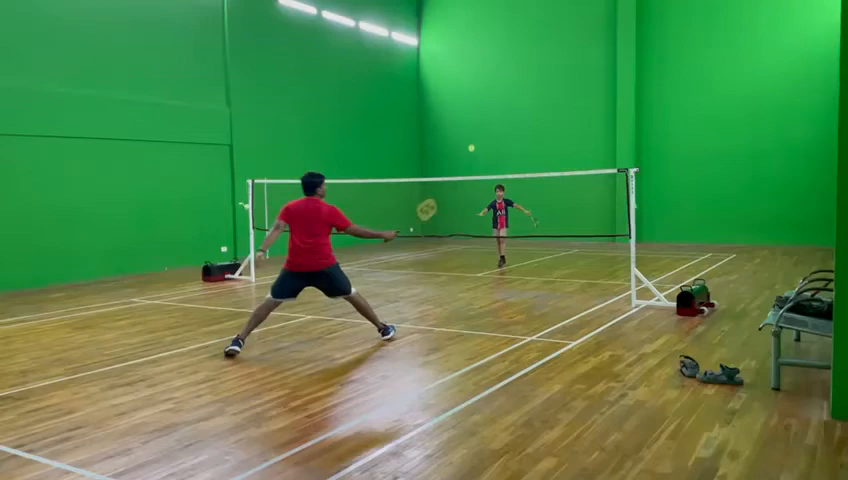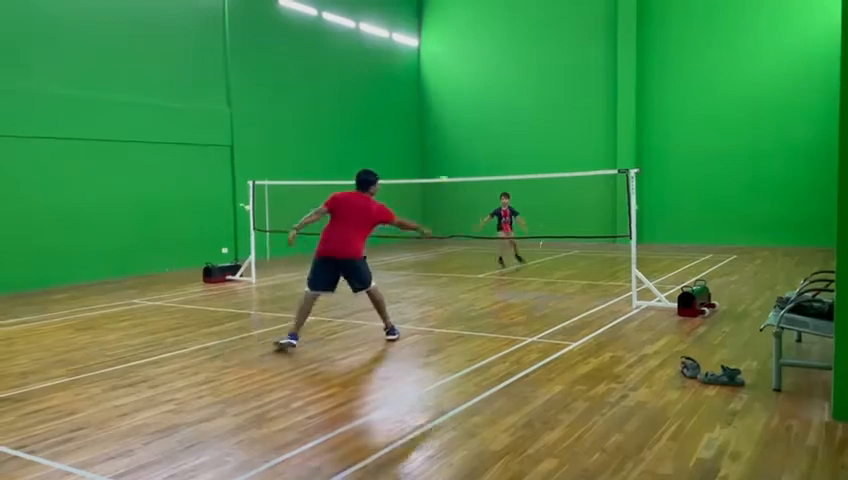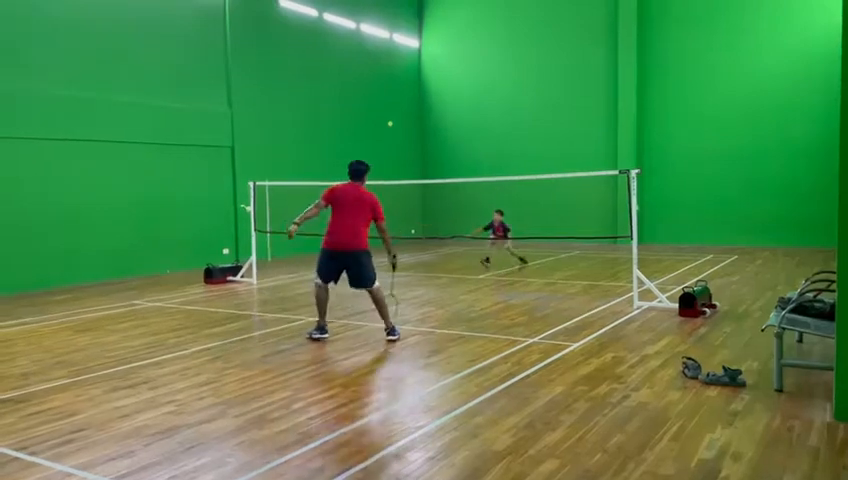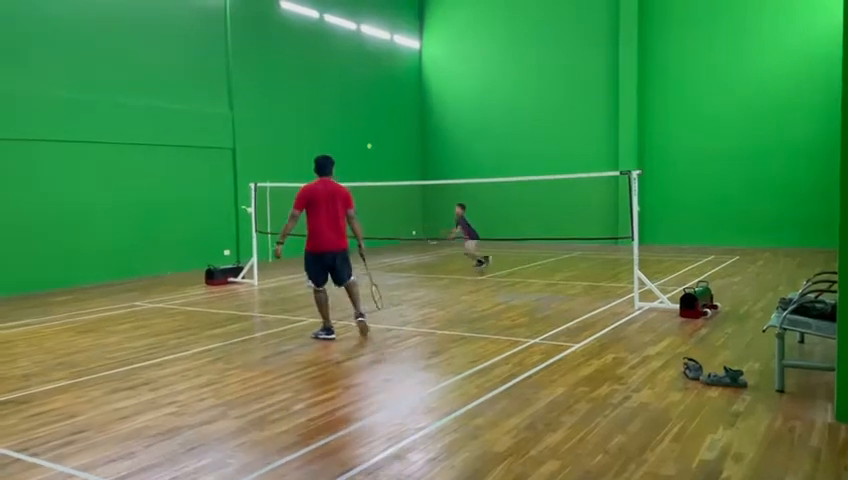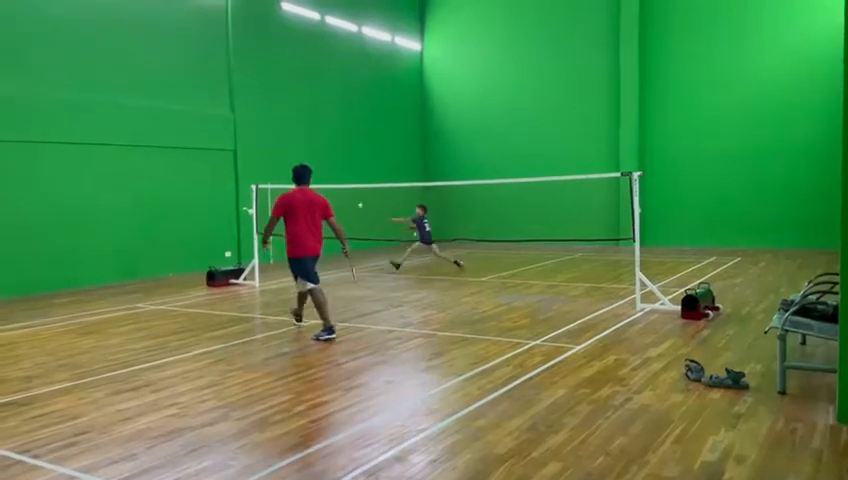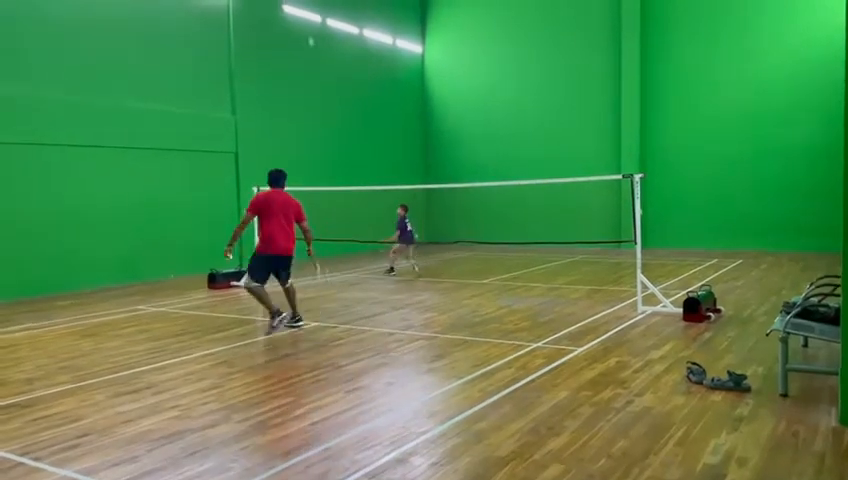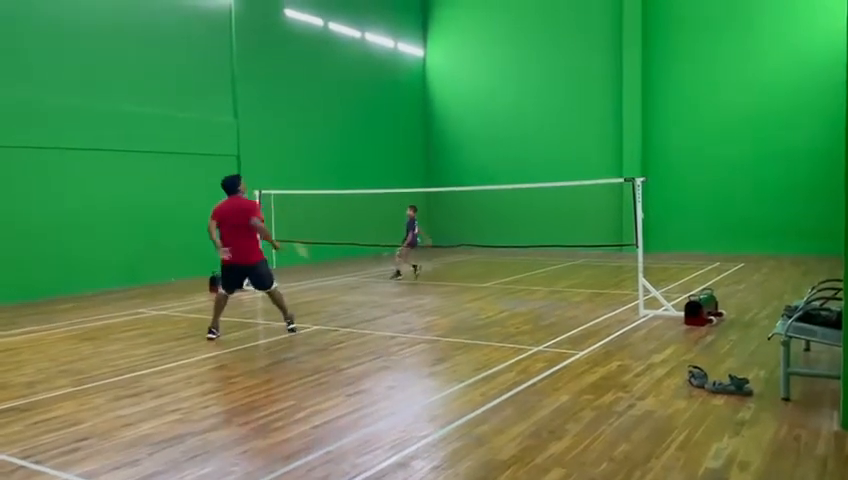
dt=0.3s
person 1, frame 1
left shoulder: (290, 208)
right shoulder: (330, 211)
left elbow: (276, 230)
right elbow: (355, 230)
left wrist: (262, 250)
right wrist: (384, 235)
left hip: (296, 267)
right hip: (324, 266)
left knee: (270, 303)
right knee: (352, 295)
left ankle: (239, 341)
right ankle: (383, 328)
person 1, frame 2
left shoulder: (338, 197)
right shoulder: (377, 209)
left elbow: (317, 213)
right elbow: (400, 223)
left wrist: (296, 228)
right wrist: (420, 229)
left hip: (325, 253)
right hip: (352, 256)
left knee: (311, 294)
right knee: (371, 290)
left ankle: (293, 335)
right ankle: (390, 328)
person 1, frame 3
left shoulder: (335, 191)
right shoulder: (372, 199)
left elbow: (316, 208)
right elbow: (382, 229)
left wrist: (296, 223)
right wrist: (391, 254)
left hip: (332, 247)
right hip: (358, 249)
left knee: (321, 284)
right knee: (373, 288)
left ankle: (322, 327)
right ankle: (390, 329)
person 1, frame 4
left shoulder: (306, 191)
right shoulder: (343, 191)
left elbow: (293, 218)
right elbow: (352, 218)
left wrist: (280, 242)
right wrist: (361, 242)
left hip: (315, 248)
right hip: (339, 246)
left knee: (319, 287)
right knee: (349, 281)
left ankle: (327, 328)
right ankle: (359, 314)
person 1, frame 5
left shoulder: (285, 198)
right shoulder: (320, 200)
left elbow: (271, 224)
right elbow: (335, 225)
left wrist: (265, 241)
right wrist: (345, 245)
left hip: (298, 251)
right hip: (315, 249)
left knee: (312, 286)
right knee: (304, 282)
left ankle: (328, 327)
right ankle: (298, 312)
person 1, frame 6
left shoulder: (260, 198)
right shoulder: (294, 203)
left elbow: (244, 223)
right elbow: (306, 228)
left wrist: (230, 244)
right wrist: (309, 247)
left hip: (268, 249)
right hip: (288, 250)
left knee: (252, 284)
right knee: (286, 282)
left ankle: (275, 313)
right ankle: (295, 317)
person 1, frame 7
left shoulder: (219, 208)
right shoulder: (249, 204)
left elbow: (212, 229)
right elbow: (257, 225)
left wrist: (220, 247)
right wrist: (272, 242)
left hip: (230, 259)
right hip: (252, 257)
left knee: (224, 291)
right knee: (271, 288)
left ankle: (213, 328)
right ankle: (290, 320)
